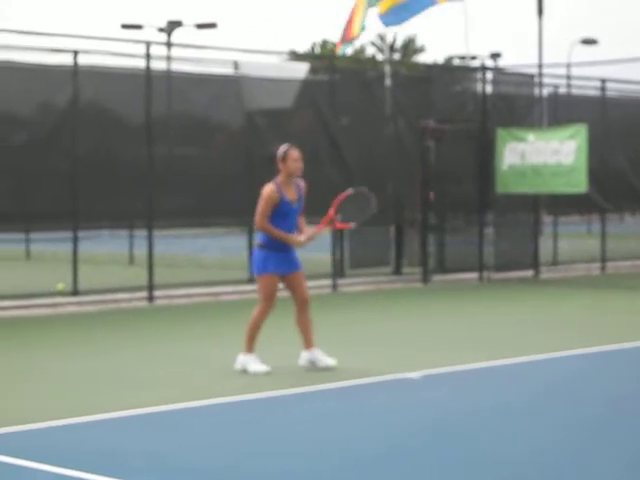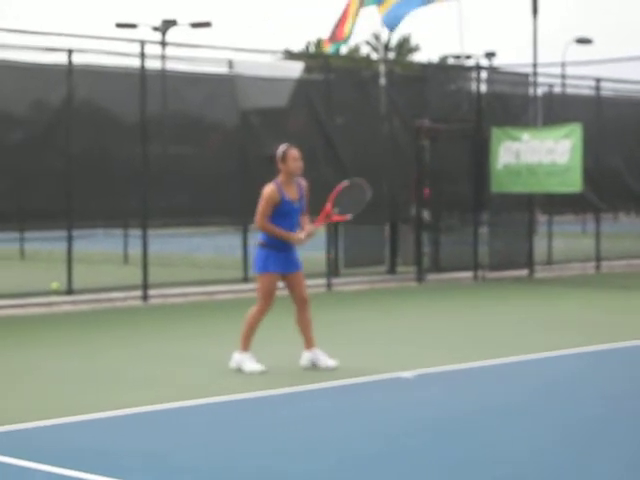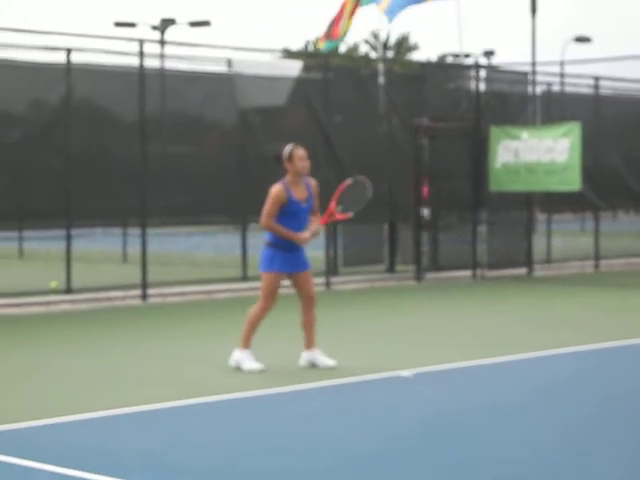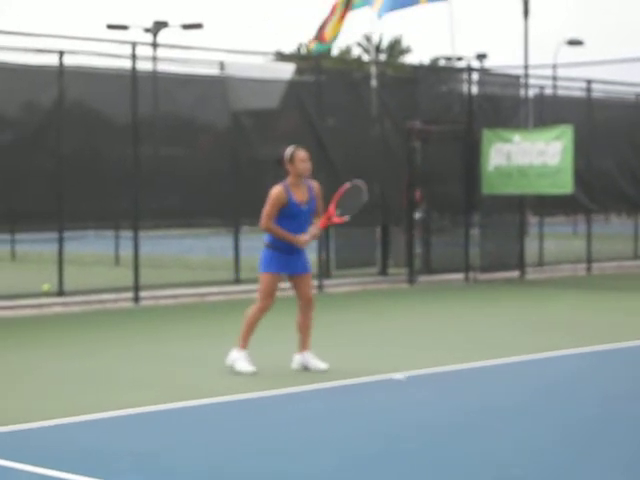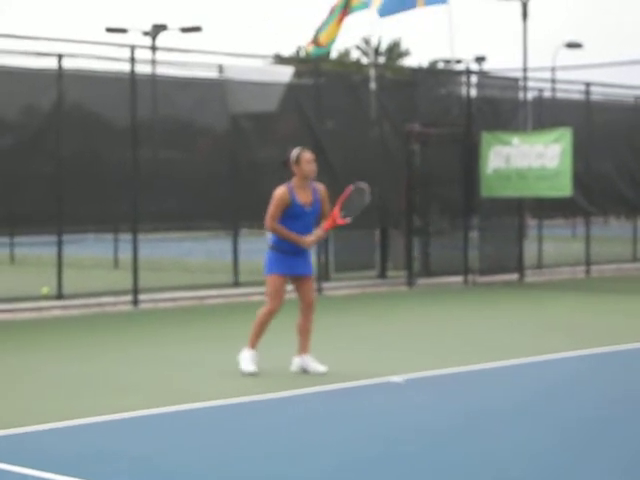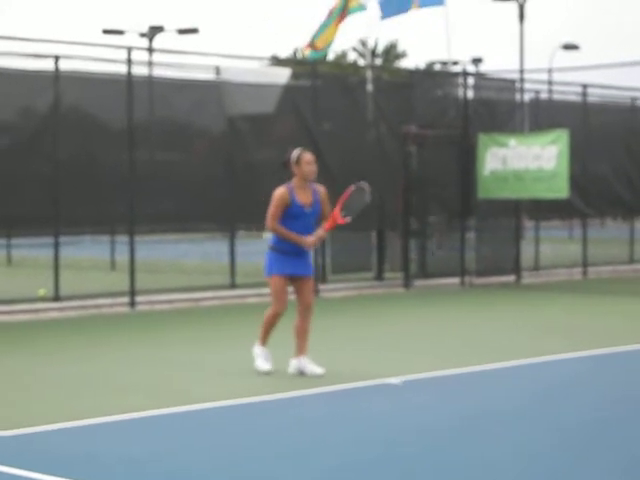
dt=0.1s
person 1, frame 1
left shoulder: (301, 186)
right shoulder: (271, 190)
right elbow: (260, 223)
left wrist: (304, 231)
right wrist: (289, 238)
left hip: (287, 253)
right hip: (268, 253)
left knee: (303, 301)
right knee: (266, 305)
left ankle: (310, 352)
right ankle: (246, 356)
person 1, frame 2
left shoulder: (302, 185)
right shoulder: (272, 190)
right elbow: (260, 223)
left wrist: (306, 228)
right wrist: (290, 236)
left hip: (289, 253)
right hip: (270, 252)
left knee: (302, 300)
right knee: (264, 304)
left ankle: (311, 352)
right ankle: (242, 354)
person 1, frame 3
left shoulder: (311, 185)
right shoulder: (279, 190)
right elbow: (266, 222)
left wrist: (313, 227)
right wrist: (295, 236)
left hip: (297, 253)
right hip: (276, 252)
left knee: (309, 299)
right knee: (266, 303)
left ankle: (310, 351)
right ankle: (242, 353)
person 1, frame 4
left shoulder: (314, 187)
right shoulder: (279, 192)
left elbow: (318, 215)
right elbow: (265, 224)
left wrist: (315, 229)
right wrist: (295, 238)
left hip: (298, 255)
right hip: (276, 253)
left knee: (307, 301)
right knee: (263, 303)
left ankle: (303, 354)
right ankle: (239, 352)
person 1, frame 5
left shoulder: (320, 190)
right shoulder: (283, 193)
left elbow: (326, 217)
right elbow: (270, 224)
left wrist: (319, 232)
right wrist: (299, 239)
left hip: (302, 257)
right hip: (279, 255)
left knee: (308, 304)
right knee: (273, 305)
left ankle: (303, 357)
right ankle: (248, 351)
person 1, frame 6
left shoulder: (320, 192)
right shoulder: (283, 193)
left elbow: (325, 219)
right elbow: (271, 224)
left wrist: (319, 233)
right wrist: (300, 239)
left hip: (302, 258)
right hip: (280, 256)
left knee: (306, 306)
right knee: (278, 307)
left ankle: (300, 359)
right ankle: (261, 347)
